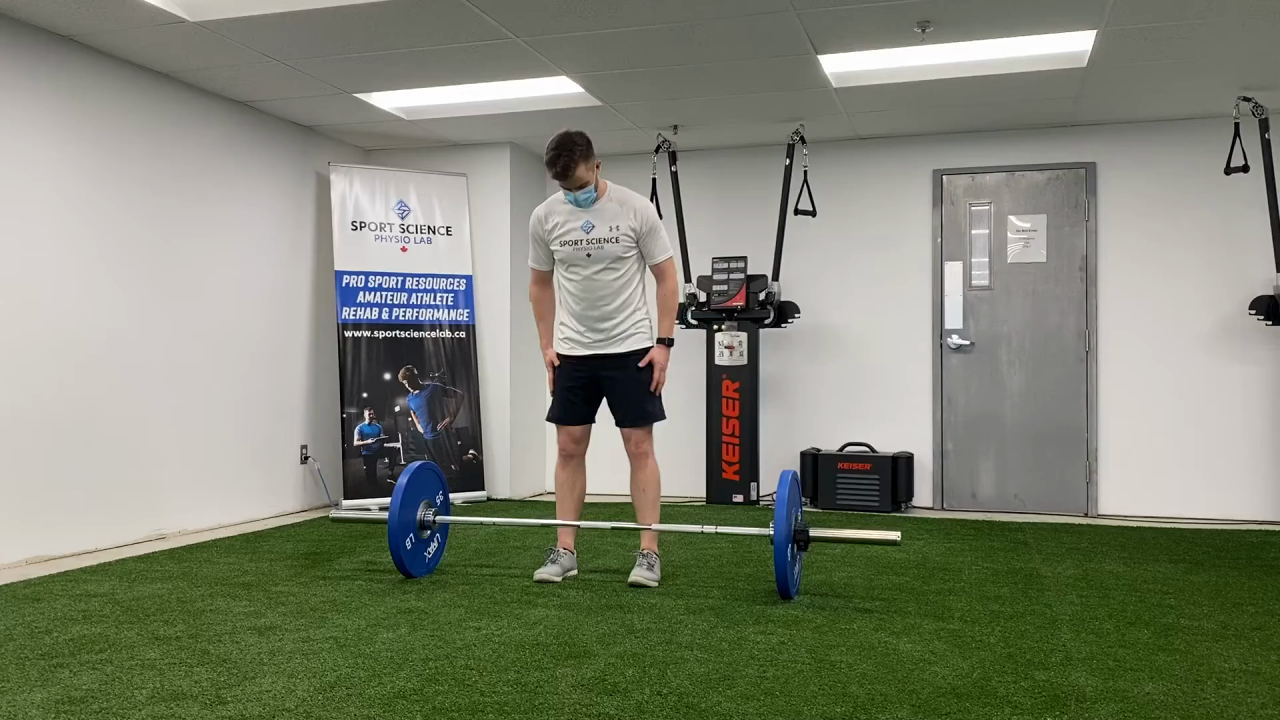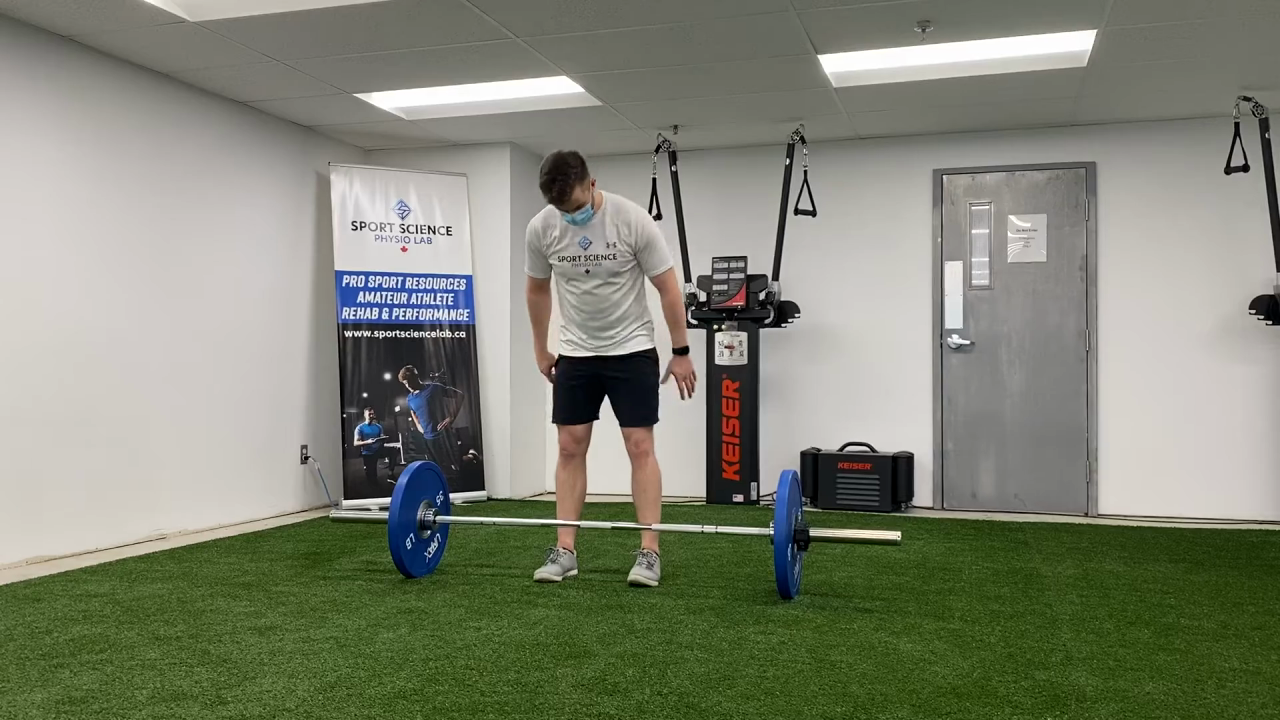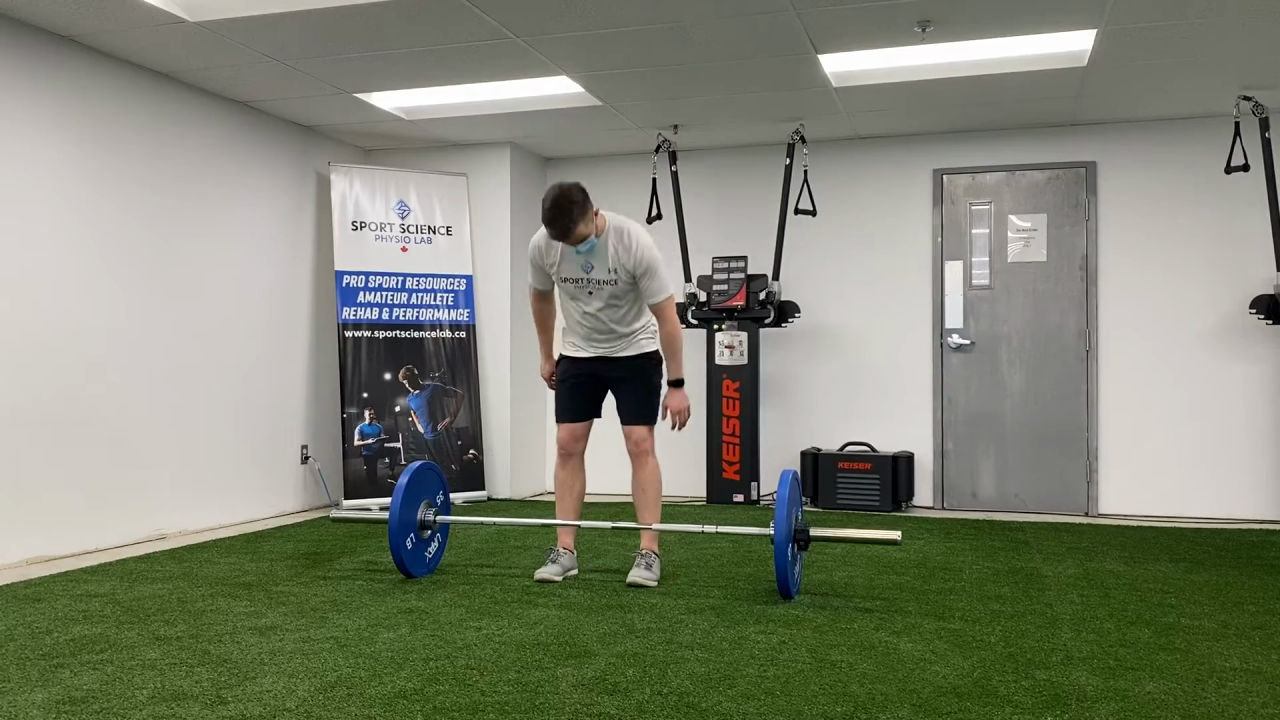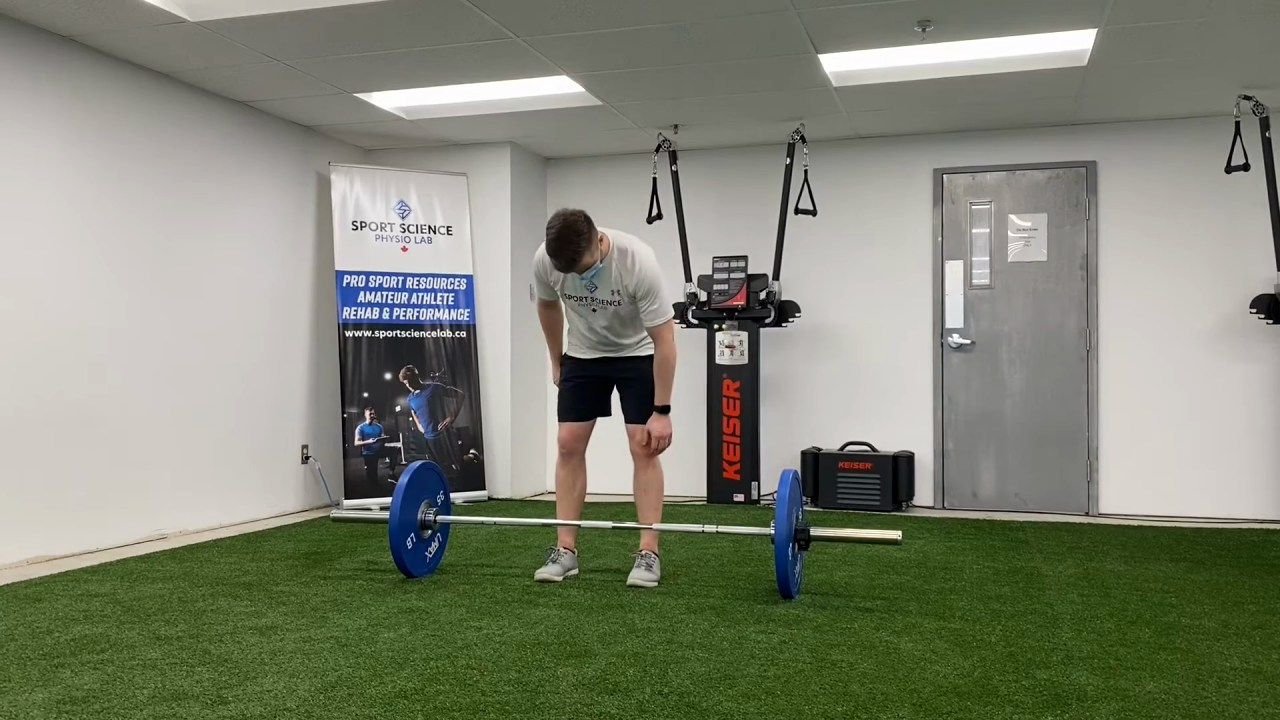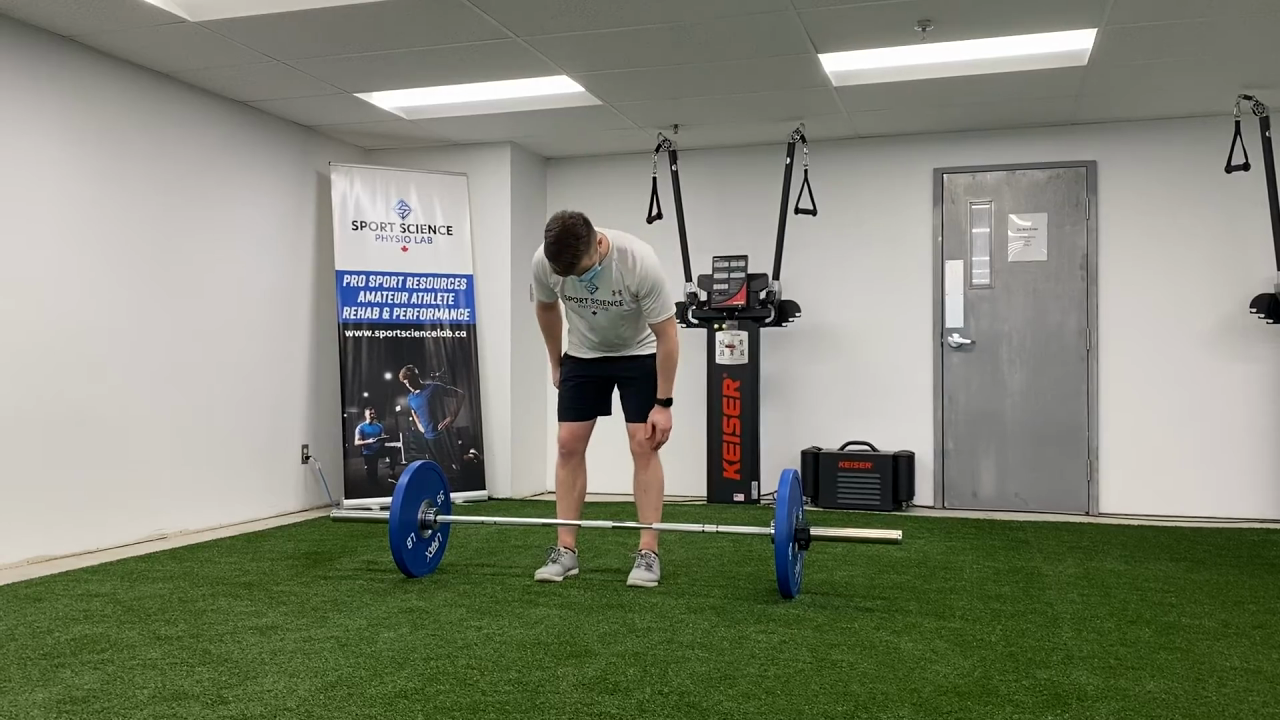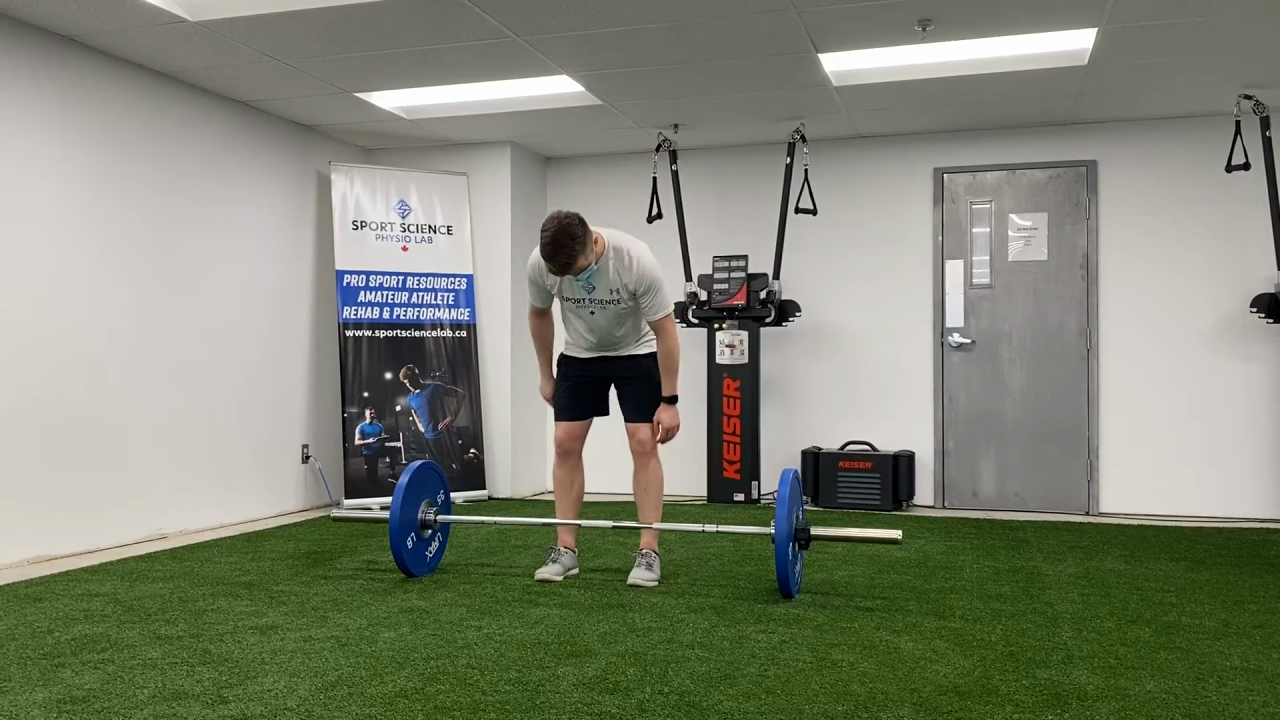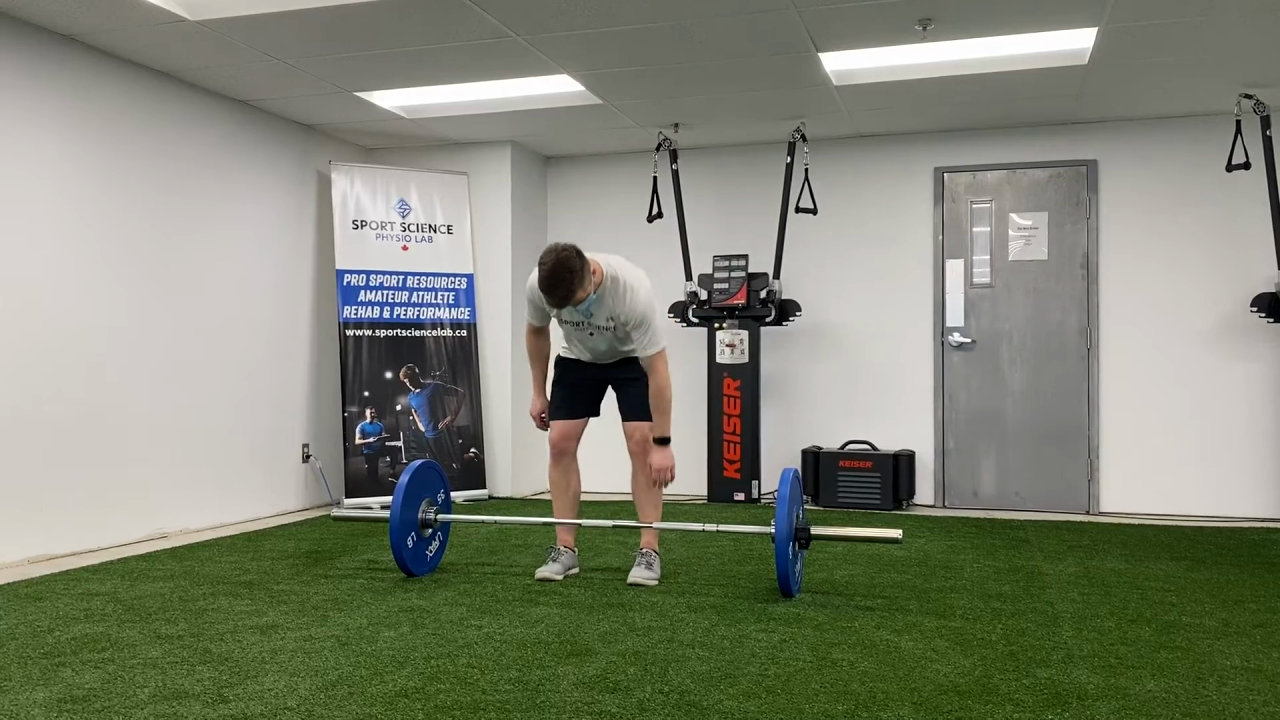
dt=0.2s
person 1, frame 1
left shoulder: (636, 210)
right shoulder: (544, 217)
left elbow: (666, 279)
right elbow: (541, 283)
left wrist: (663, 344)
right wrist: (546, 345)
left hip: (630, 351)
right hip: (572, 353)
left knee: (639, 448)
right knee: (569, 447)
left ankle: (649, 552)
right ankle: (565, 550)
person 1, frame 2
left shoulder: (634, 221)
right shoulder: (540, 228)
left elbow: (669, 289)
right elbow: (537, 289)
left wrist: (680, 352)
right wrist: (541, 348)
left hip: (633, 353)
right hip: (575, 355)
left knee: (640, 446)
right knee: (570, 447)
left ankle: (649, 551)
right ankle: (565, 550)
person 1, frame 3
left shoulder: (635, 243)
right shoulder: (541, 245)
left elbow: (666, 317)
right elbow: (541, 297)
left wrist: (676, 383)
right wrist: (546, 355)
left hip: (635, 354)
right hip: (577, 355)
left knee: (640, 445)
right knee: (568, 445)
left ankle: (648, 552)
right ankle: (565, 550)
person 1, frame 4
left shoulder: (638, 262)
right shoulder: (544, 260)
left elbow: (663, 340)
left wrist: (661, 411)
right wrist: (556, 361)
left hip: (638, 356)
right hip: (583, 356)
left knee: (643, 447)
right knee: (569, 445)
left ankle: (648, 553)
right ankle: (565, 551)
person 1, frame 5
left shoulder: (639, 261)
right shoulder: (544, 262)
left elbow: (667, 335)
right elbow: (547, 307)
left wrist: (663, 403)
right wrist: (556, 362)
left hip: (639, 355)
right hip: (583, 356)
left knee: (644, 445)
right knee: (569, 444)
left ankle: (648, 553)
right ankle: (565, 550)
person 1, frame 6
left shoulder: (636, 260)
right shoulder: (539, 263)
left elbow: (666, 333)
right elbow: (539, 314)
left wrist: (669, 401)
right wrist: (546, 374)
left hip: (638, 355)
right hip: (579, 357)
left knee: (644, 444)
right knee: (565, 444)
left ankle: (649, 551)
right ankle: (565, 550)
person 1, frame 7
left shoulder: (632, 290)
right shoulder: (538, 285)
left elbow: (658, 373)
right elbow: (536, 332)
left wrist: (662, 441)
right wrist: (538, 392)
left hip: (632, 358)
right hip: (577, 360)
left knee: (641, 443)
right knee: (560, 443)
left ankle: (648, 551)
right ankle: (565, 549)
